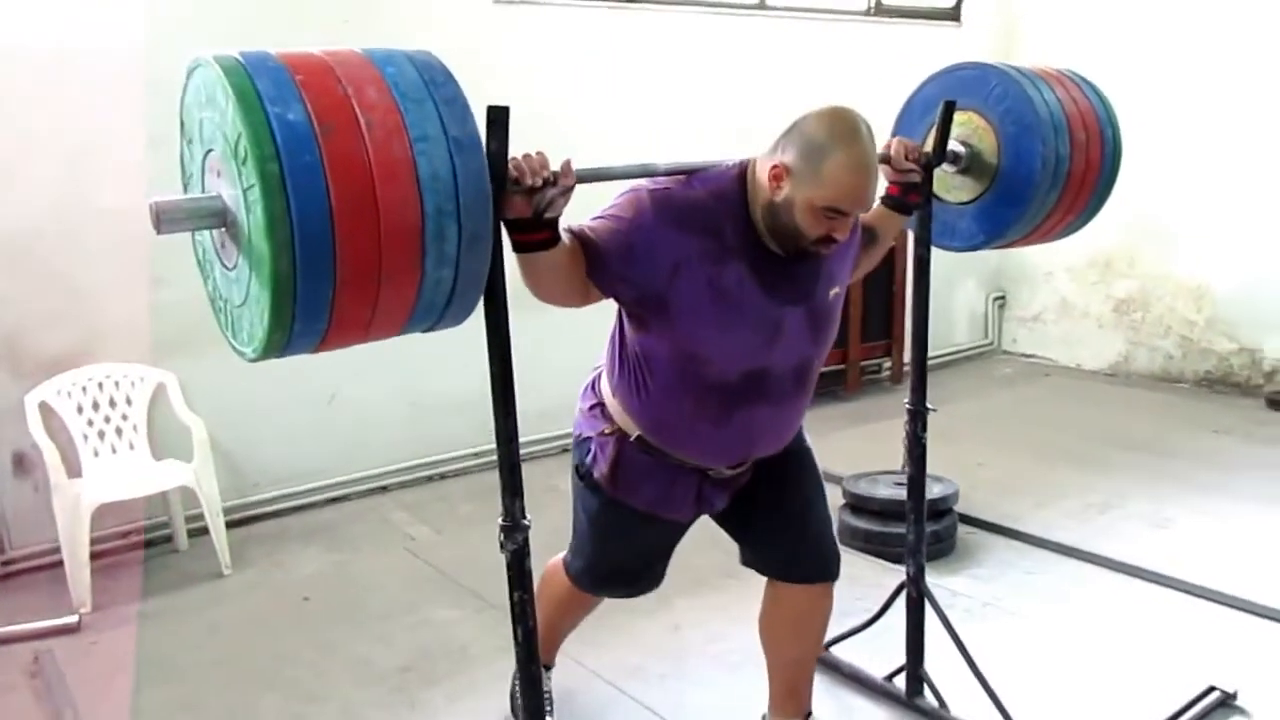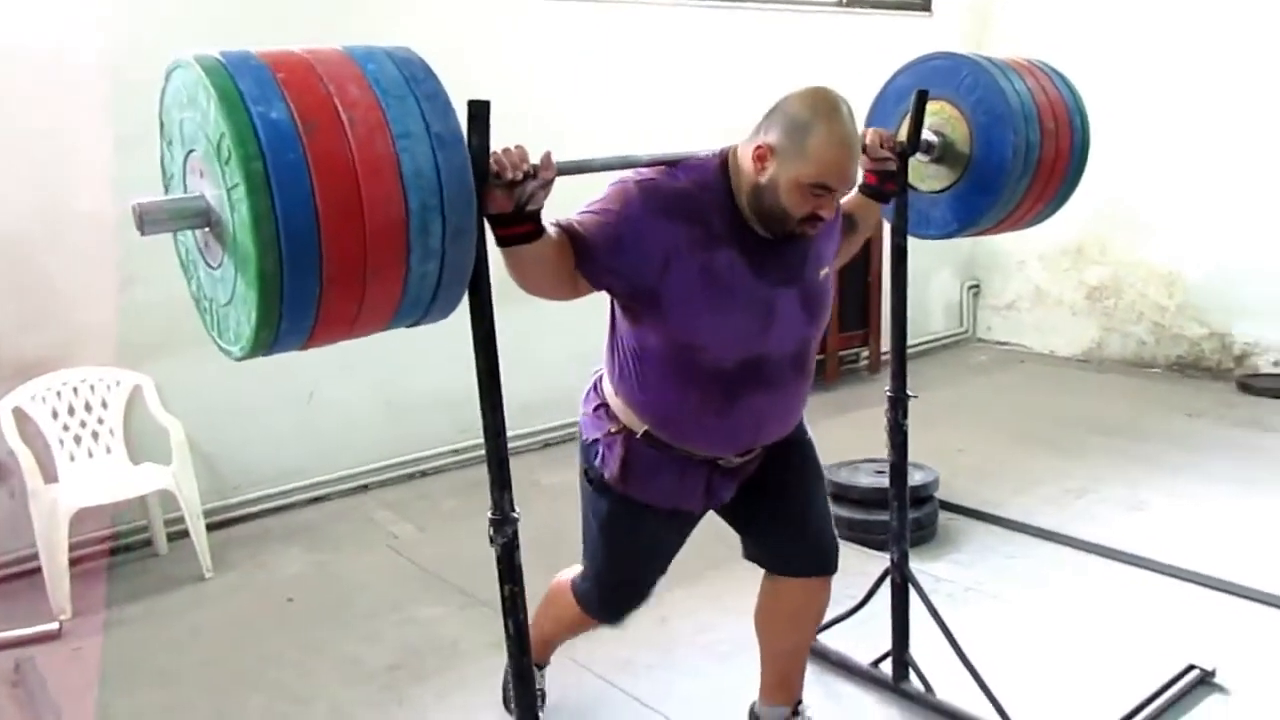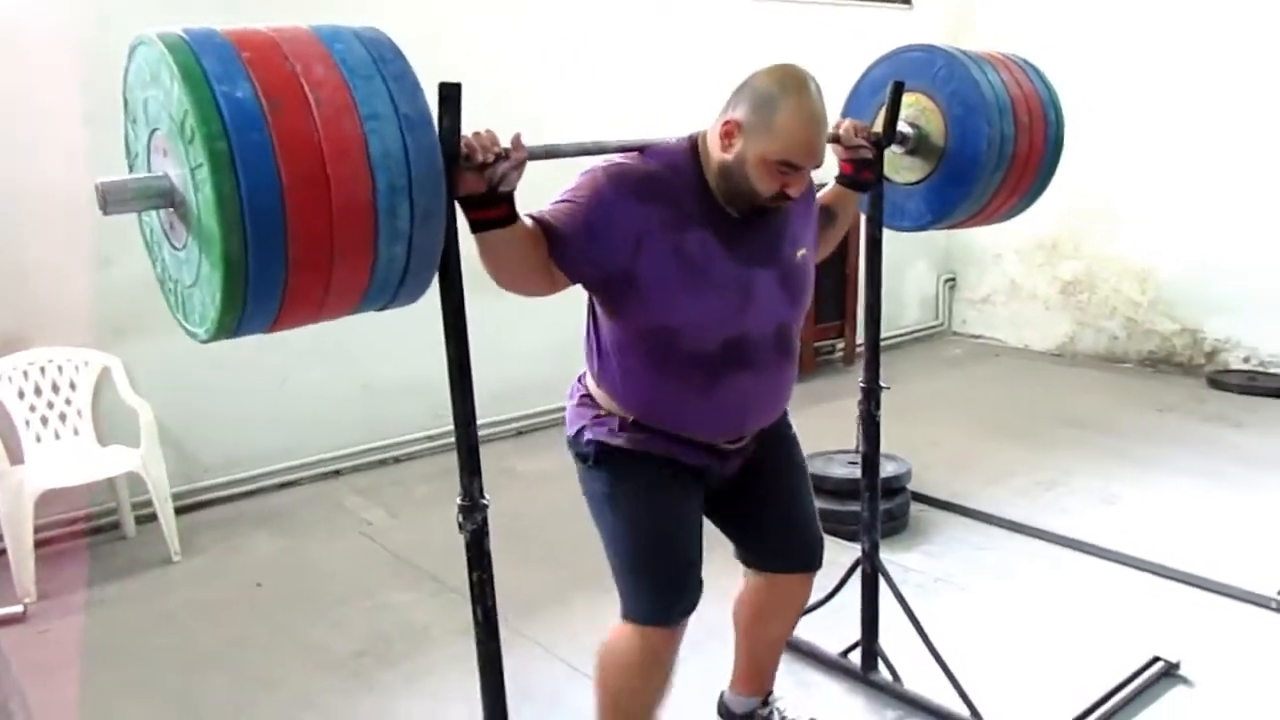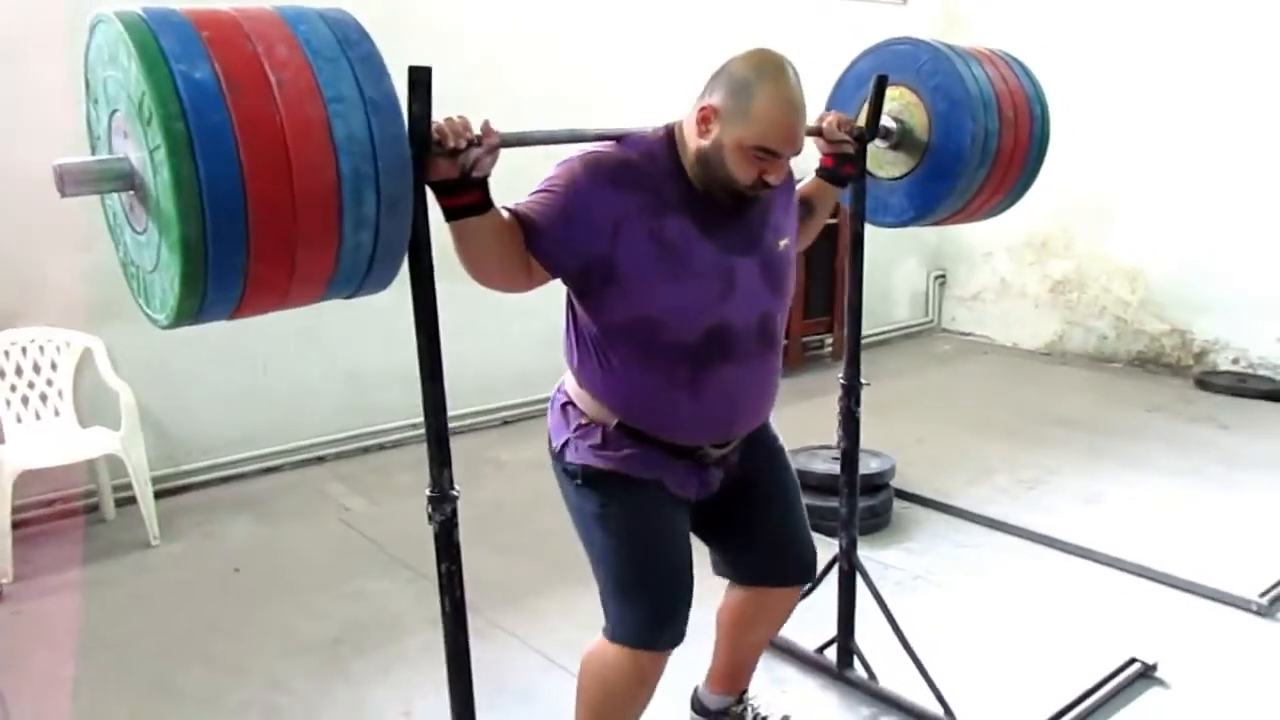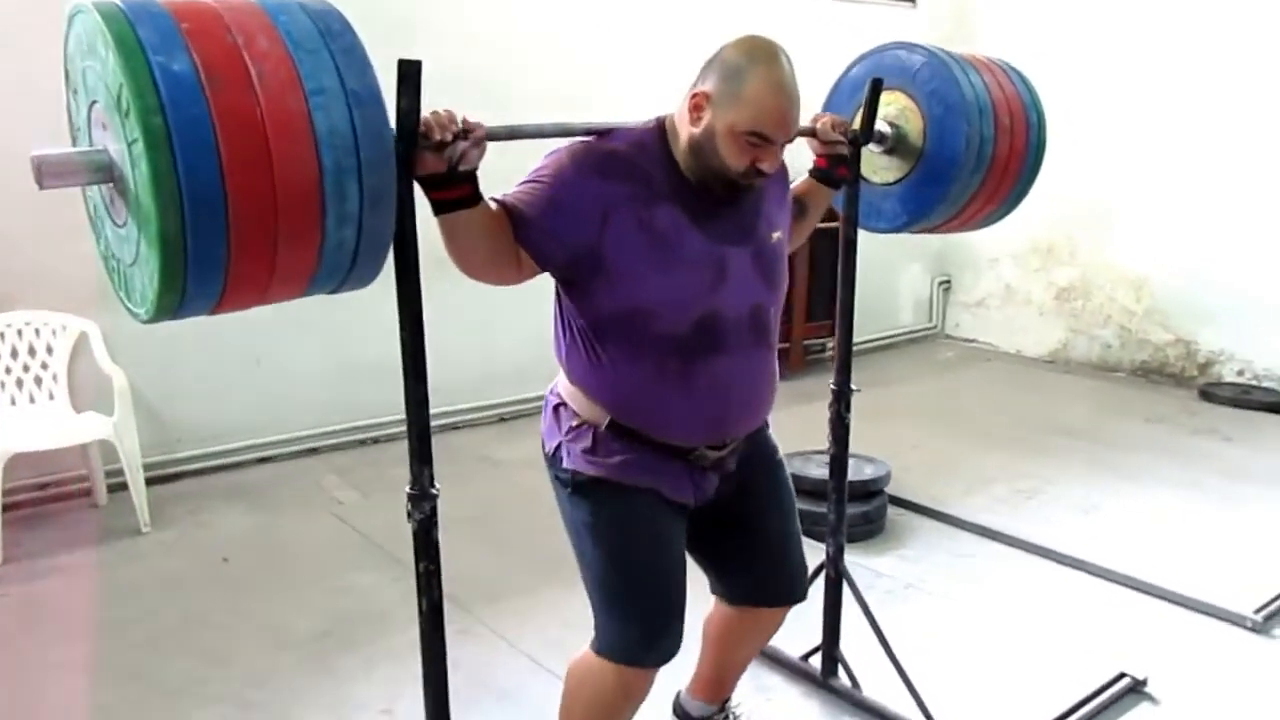
dt=0.2s
person 1, frame 1
left shoulder: (828, 224)
right shoulder: (670, 217)
right elbow: (569, 281)
left wrist: (901, 198)
right wrist: (531, 224)
right hip: (643, 453)
left knee: (810, 570)
right knee: (595, 574)
right ankle: (532, 667)
person 1, frame 2
left shoulder: (811, 207)
right shoulder: (658, 208)
right elbow: (558, 273)
left wrist: (879, 185)
right wrist: (515, 218)
left hip: (769, 441)
right hip: (649, 451)
left knee: (808, 565)
right knee: (610, 593)
right ankle: (529, 663)
person 1, frame 3
left shoulder: (786, 193)
right shoulder: (629, 195)
right elbow: (533, 270)
left wrist: (855, 177)
right wrist: (489, 205)
left hip: (753, 433)
right hip: (636, 439)
left knee: (792, 563)
right knee: (661, 610)
person 1, frame 4
left shoulder: (767, 184)
right shoulder: (608, 185)
right elbow: (511, 265)
left wrist: (836, 171)
right wrist: (463, 193)
left hip: (739, 440)
right hip: (621, 453)
left knee: (782, 573)
right knee: (648, 631)
person 1, frame 5
left shoulder: (761, 177)
right shoulder: (600, 176)
right elbow: (500, 257)
left wrist: (830, 172)
right wrist: (452, 186)
left hip: (736, 447)
right hip: (617, 460)
left knee: (771, 590)
right knee: (639, 642)
